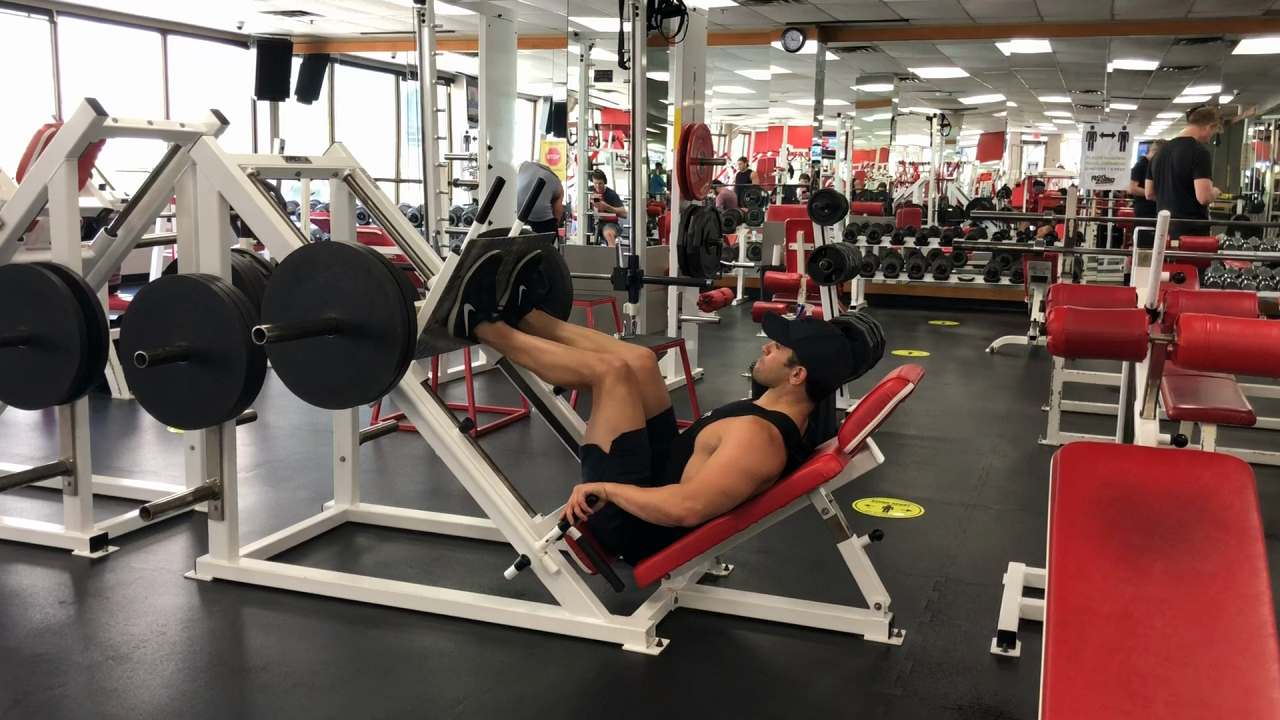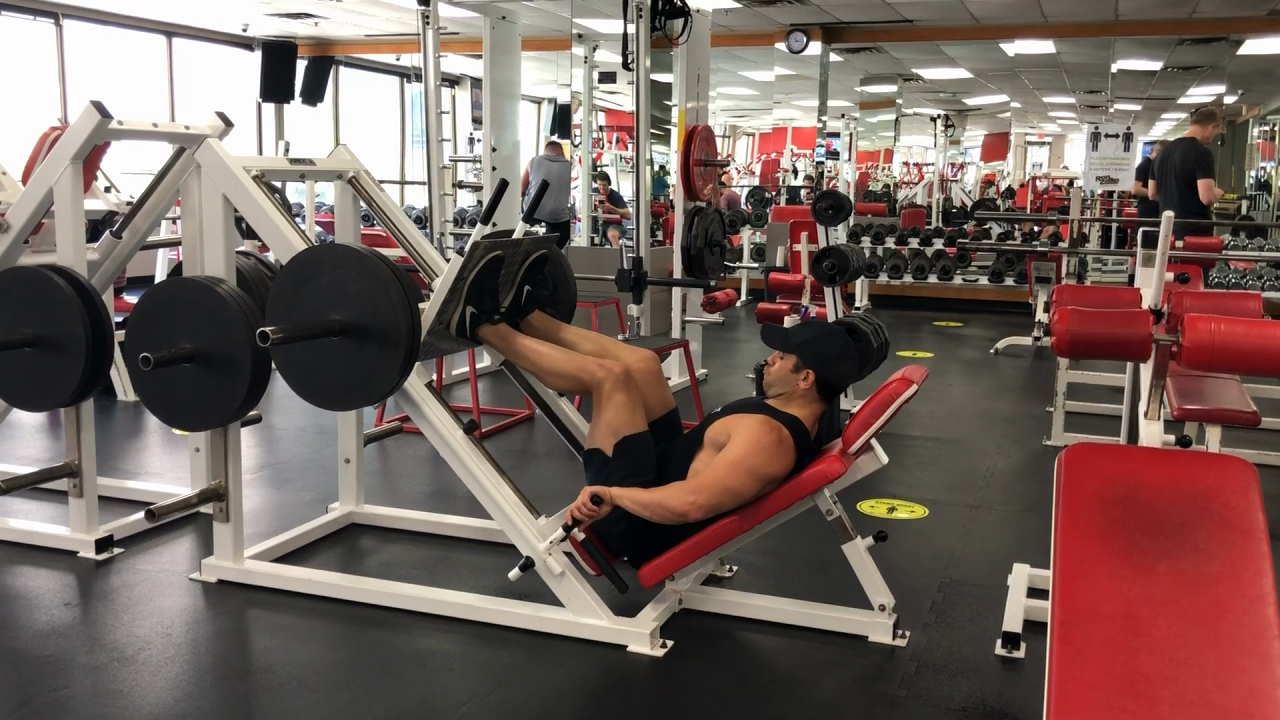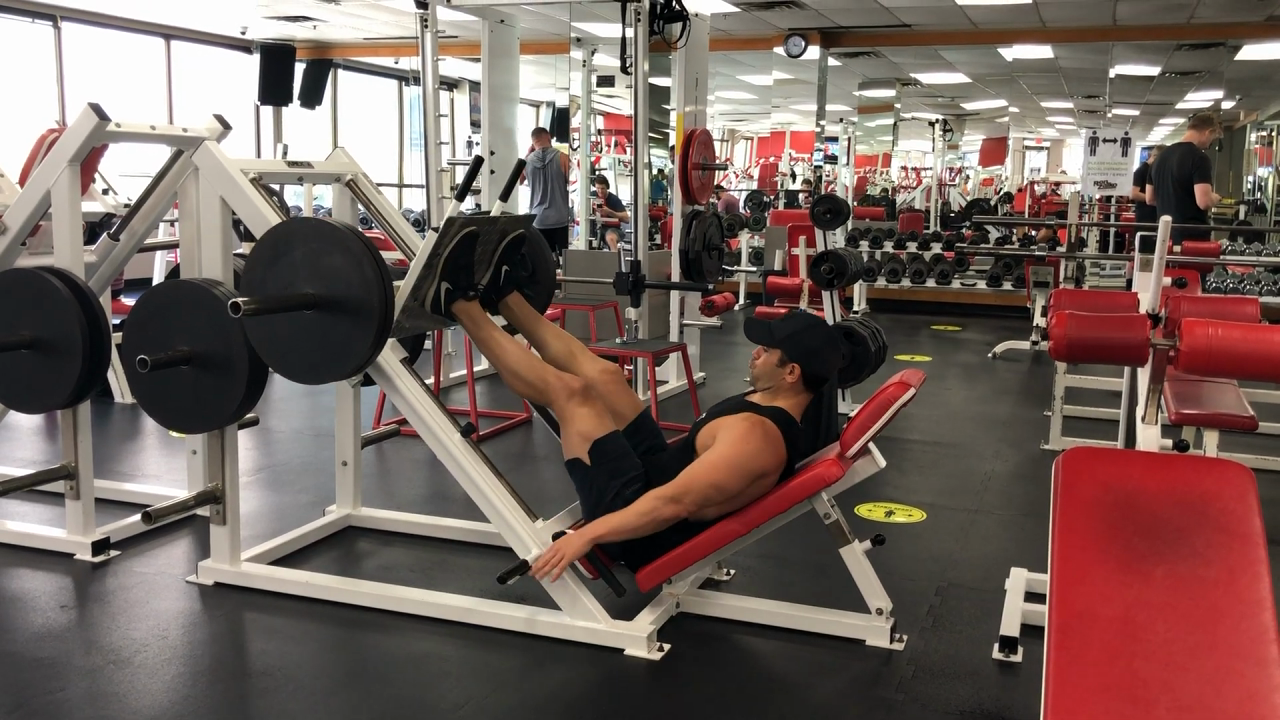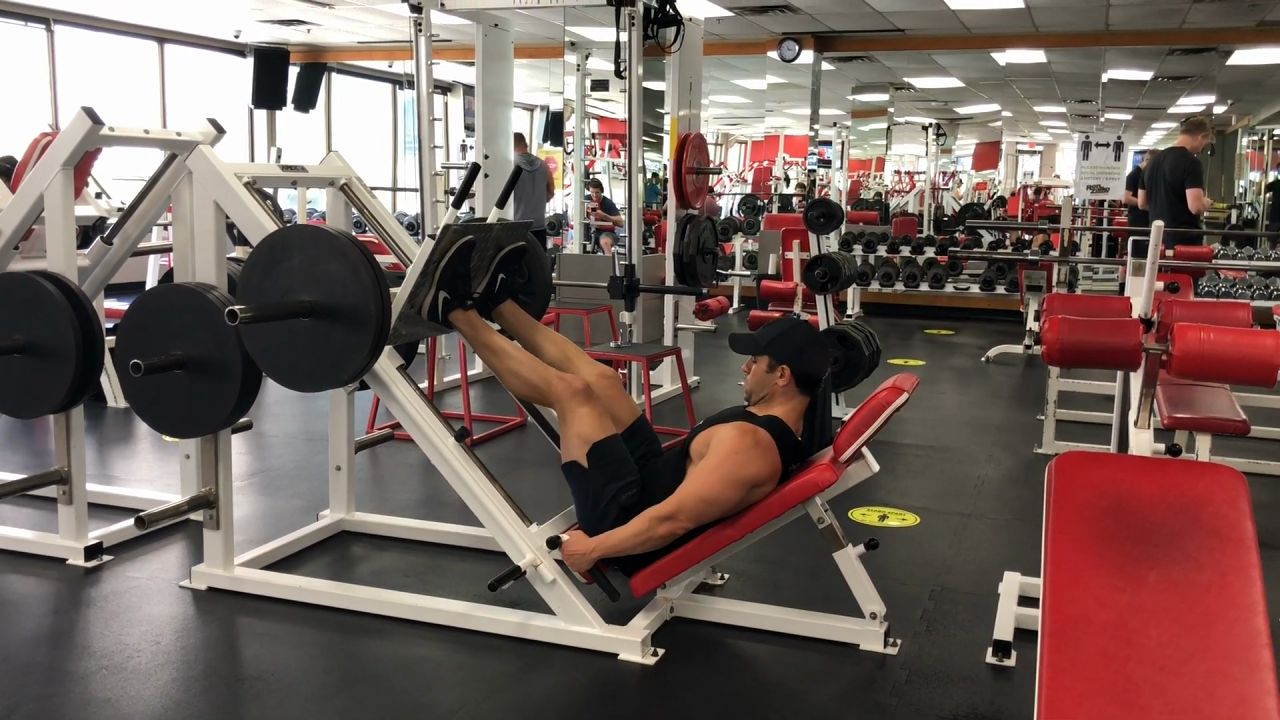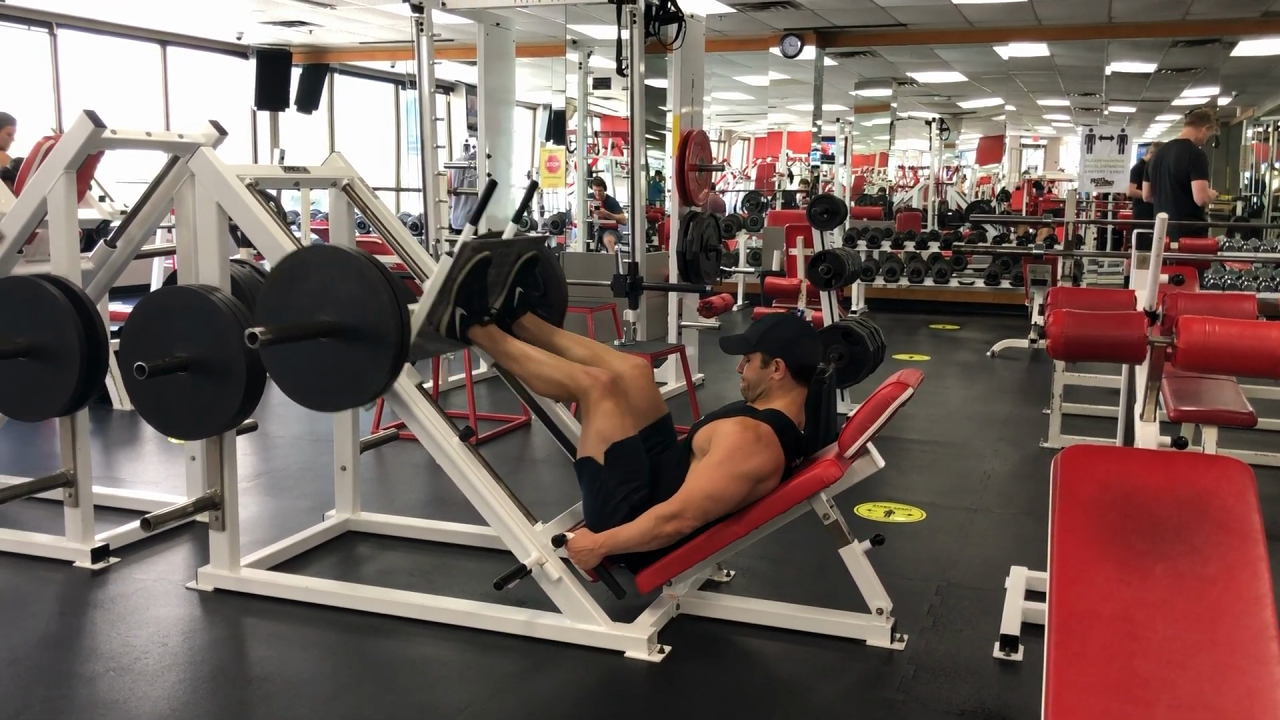
dt=1s
person 1, frame 1
left shoulder: (759, 437)
right shoulder: (786, 422)
left elbow: (686, 509)
left wrist: (604, 488)
left hip: (628, 523)
left knee: (610, 369)
right knee: (638, 361)
left ankle: (483, 325)
right ankle: (522, 314)
person 1, frame 2
left shoulder: (767, 437)
right shoulder: (794, 422)
left elbow: (690, 504)
left wrist: (611, 493)
left hip: (635, 523)
left knee: (610, 374)
right knee: (641, 364)
left ankle: (484, 325)
right ankle: (525, 315)
person 1, frame 3
left shoulder: (756, 434)
right shoulder: (783, 416)
left elbow: (674, 502)
left wrist: (584, 537)
left hip: (644, 534)
left knee: (570, 390)
right knee: (602, 376)
left ankle: (459, 301)
right ankle: (501, 294)
person 1, frame 4
left shoulder: (749, 444)
right shoulder: (784, 428)
left elbow: (674, 521)
left wrist: (593, 548)
left hip: (627, 516)
right hip: (650, 478)
left knee: (573, 390)
right knee: (601, 380)
left ankle: (456, 310)
right ankle: (496, 302)
person 1, frame 5
left shoulder: (749, 437)
right shoulder: (788, 424)
left elbow: (678, 520)
left wrist: (600, 544)
left hip: (630, 516)
left knee: (598, 383)
right knee: (631, 371)
left ankle: (475, 327)
right ankle: (515, 318)
